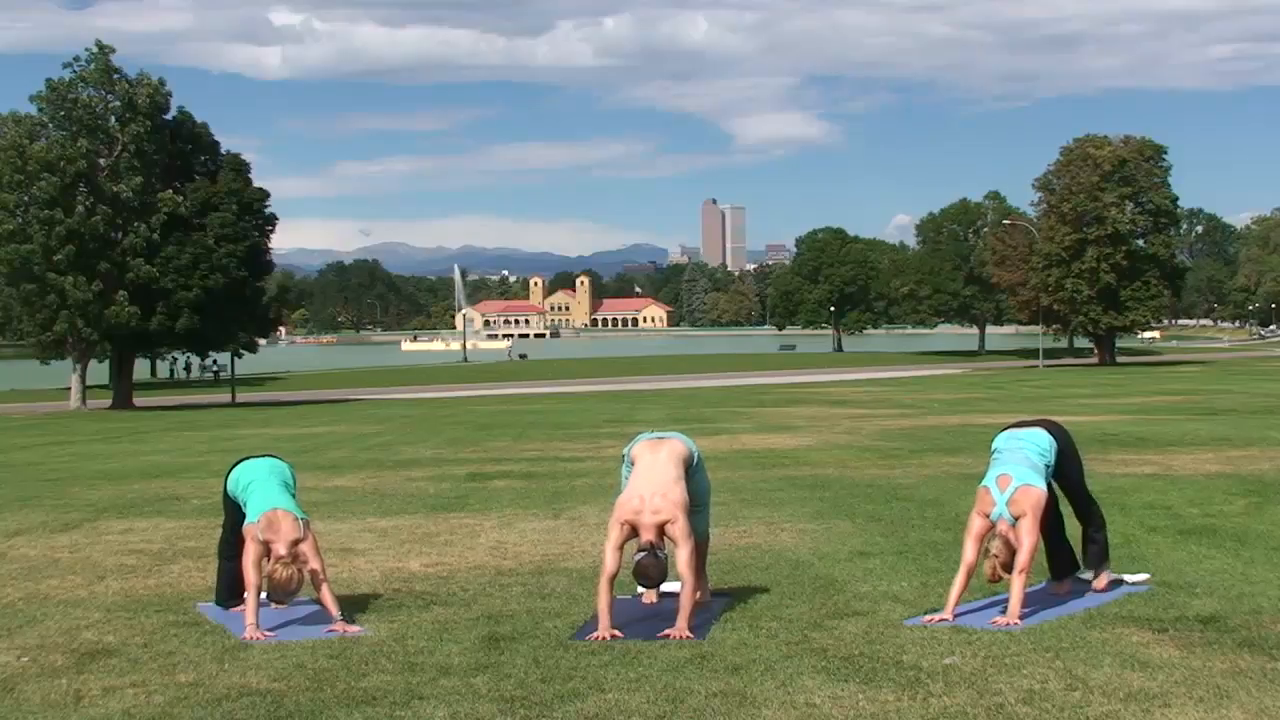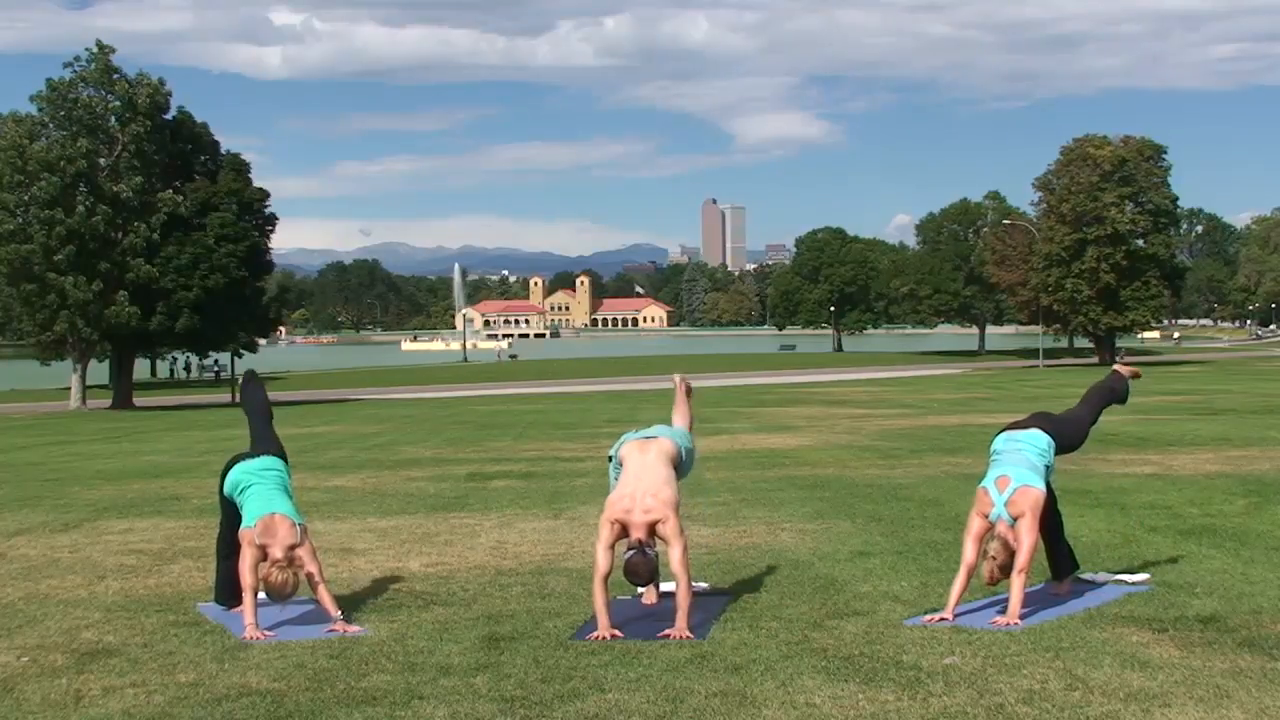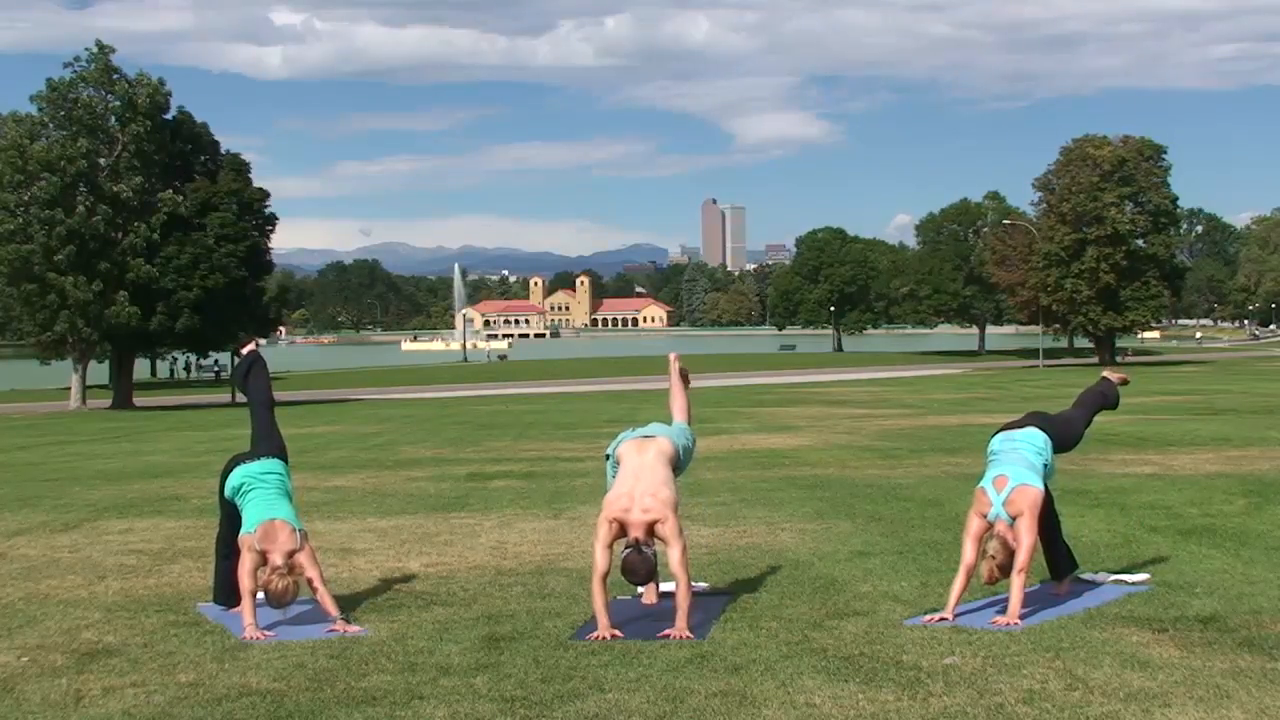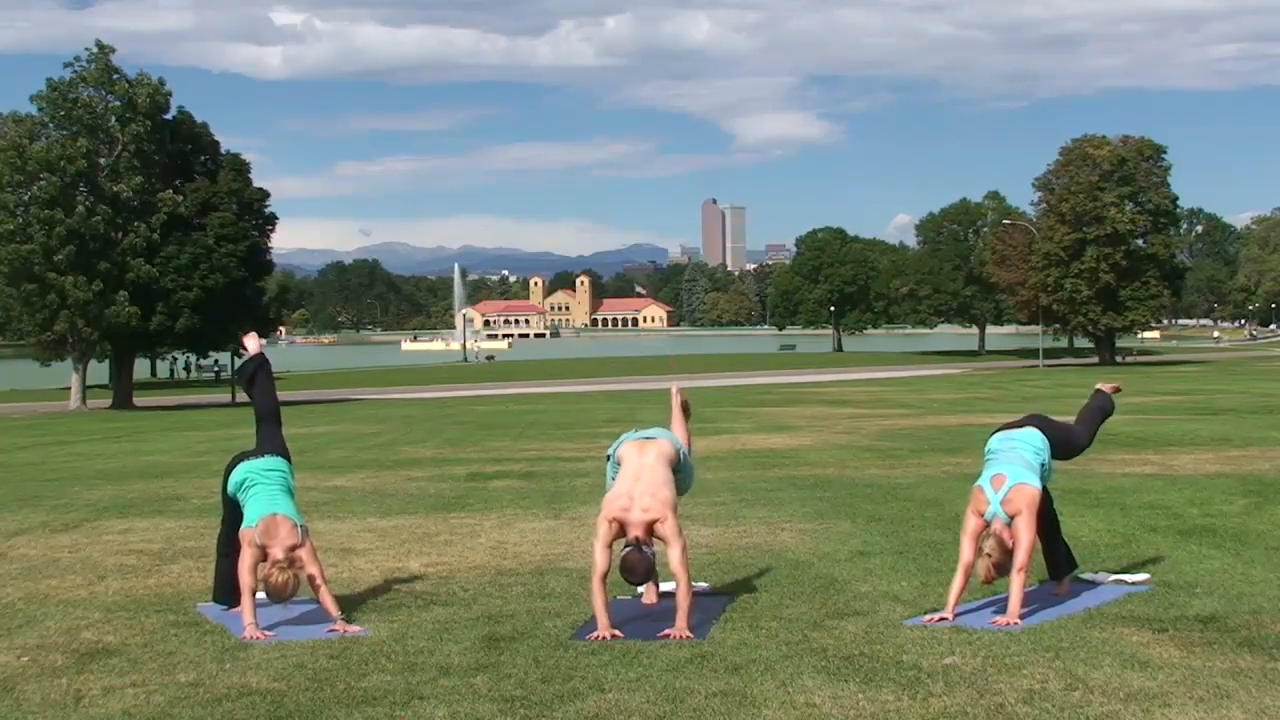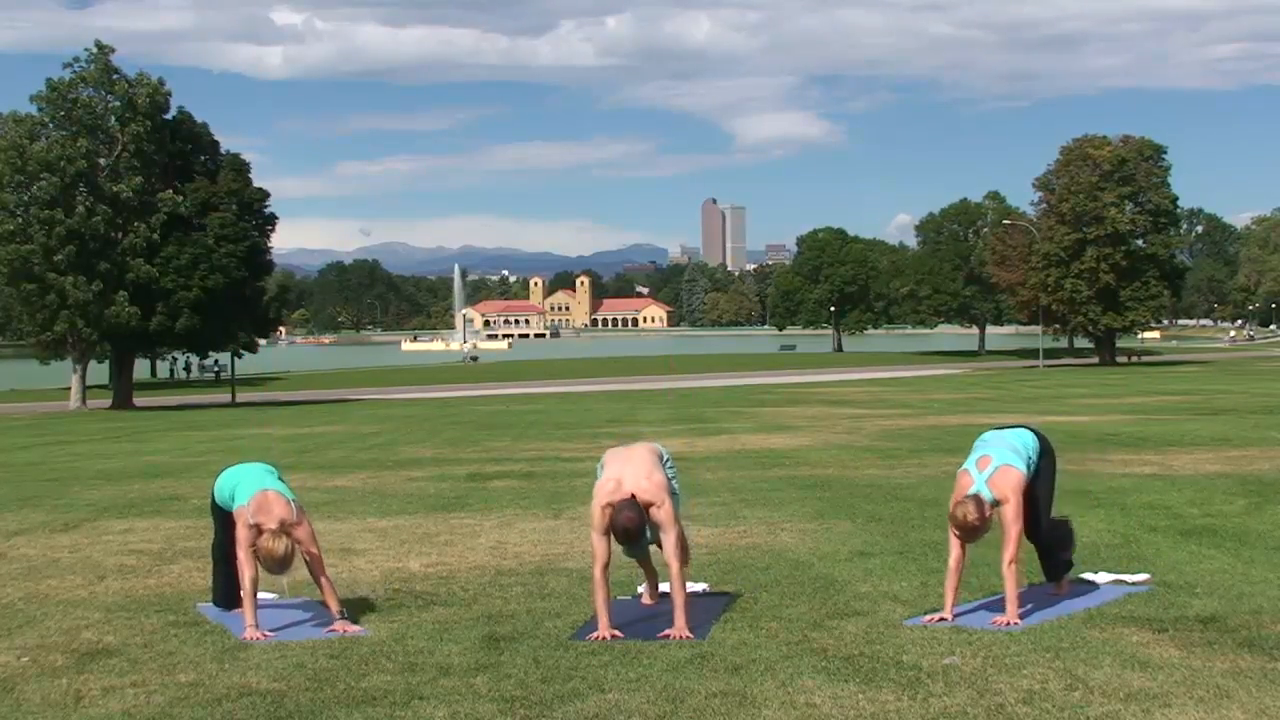
dt=1s
person 1, frame 1
left shoulder: (302, 534)
right shoulder: (255, 537)
left elbow: (321, 580)
right elbow: (252, 587)
left wrist: (339, 619)
right wrist: (251, 626)
right hip: (240, 476)
right knee: (233, 542)
left ankle: (276, 596)
right ankle: (229, 598)
person 1, frame 2
left shoulder: (298, 541)
right shoulder: (252, 542)
left elbow: (318, 582)
right elbow: (248, 588)
left wrist: (339, 617)
right wrist: (250, 626)
left hip: (271, 464)
right hip: (238, 475)
left knee: (261, 420)
right knee: (230, 542)
left ankle: (250, 380)
right ankle: (227, 599)
person 1, frame 3
left shoulder: (298, 543)
right shoulder: (251, 545)
left elbow: (318, 585)
right elbow: (247, 591)
left wrist: (339, 618)
right wrist: (250, 626)
left hip: (272, 466)
right hip: (238, 475)
left knee: (263, 410)
right knee: (229, 542)
left ankle: (251, 357)
right ankle: (226, 600)
person 1, frame 4
left shoulder: (299, 539)
right shoulder: (252, 540)
left elbow: (319, 582)
right elbow: (247, 588)
left wrist: (339, 618)
right wrist: (250, 626)
left hip: (276, 465)
right hip: (242, 473)
left knee: (269, 426)
right knee: (230, 540)
left ankle: (255, 357)
right ankle: (226, 600)
person 1, frame 5
left shoulder: (297, 520)
right shoulder: (246, 518)
left elbow: (319, 570)
right elbow: (247, 574)
right wrist: (251, 626)
right hip: (227, 484)
left knee: (281, 559)
right knee: (227, 550)
right ankle: (227, 600)
person 2, frame 1
left shoulder: (674, 520)
right shoulder: (622, 521)
left elbow: (687, 578)
right elbow: (606, 576)
left wrist: (682, 625)
right wrist: (603, 626)
left hip: (683, 450)
right hip: (638, 449)
left knee: (697, 525)
left ankle: (702, 577)
right ankle: (652, 586)
person 2, frame 2
left shoulder: (665, 517)
right shoulder: (612, 519)
left elbow: (682, 576)
right elbow: (600, 577)
left wrist: (682, 625)
right wrist: (603, 625)
left hip: (667, 443)
right hip: (627, 446)
left knee: (682, 432)
left ankle: (681, 389)
right ankle: (650, 584)
person 2, frame 3
left shoulder: (664, 517)
right shoulder: (610, 519)
left elbow: (682, 577)
right elbow: (598, 577)
left wrist: (682, 625)
right wrist: (603, 625)
left hip: (666, 444)
right hip: (624, 447)
left knee: (682, 429)
left ankle: (674, 368)
right ankle: (651, 584)
person 2, frame 4
left shoulder: (664, 518)
right shoulder: (609, 519)
left elbow: (682, 577)
right elbow: (598, 577)
left wrist: (681, 625)
right wrist: (603, 625)
left hip: (667, 444)
right hip: (625, 447)
left ankle: (676, 400)
right ankle: (651, 581)
person 2, frame 5
left shoulder: (659, 500)
right shoulder: (602, 504)
left elbow: (675, 565)
right elbow: (600, 568)
left wrist: (680, 623)
right wrist: (603, 625)
left knee: (668, 539)
right knee: (633, 546)
left ankle: (680, 542)
right ankle: (650, 577)
person 3, frame 1
left shoulder: (1025, 508)
right shoulder: (981, 513)
left elbow: (1021, 569)
right elbow: (966, 566)
left wrist: (1012, 614)
right wrist: (947, 610)
left hip: (1048, 438)
left knee: (1079, 497)
right knee: (1047, 516)
left ankle: (1100, 565)
right ankle: (1063, 574)
person 3, frame 2
left shoulder: (1025, 508)
right shoulder: (981, 511)
left elbow: (1021, 569)
right elbow: (966, 566)
left wrist: (1013, 614)
right wrist: (948, 609)
left hip: (1044, 437)
right hip: (1007, 440)
left knee: (1085, 412)
right knee: (1047, 519)
left ankle: (1118, 376)
right ankle: (1063, 575)
person 3, frame 3
left shoulder: (1024, 506)
right shoulder: (980, 510)
left elbow: (1020, 569)
right elbow: (966, 565)
left wrist: (1012, 614)
right wrist: (948, 610)
left hip: (1040, 436)
right hip: (1004, 440)
left knee: (1079, 415)
right knee: (1044, 518)
left ankle: (1108, 382)
right ankle: (1063, 573)
person 3, frame 4
left shoulder: (1022, 506)
right shoulder: (977, 510)
left elbow: (1020, 568)
right elbow: (964, 564)
left wrist: (1013, 614)
right wrist: (948, 609)
left hip: (1039, 437)
right hip: (1002, 440)
left knee: (1081, 436)
right knee: (1044, 518)
left ankle: (1102, 394)
right ankle: (1062, 574)
person 3, frame 5
left shoulder: (1006, 491)
right shoulder: (960, 496)
left elbow: (1009, 559)
right elbow: (955, 558)
left wrist: (1012, 612)
right wrist: (947, 609)
left hip: (1034, 446)
left knee: (1039, 527)
right knee: (1032, 530)
left ankle: (1063, 533)
right ankle: (1059, 573)
